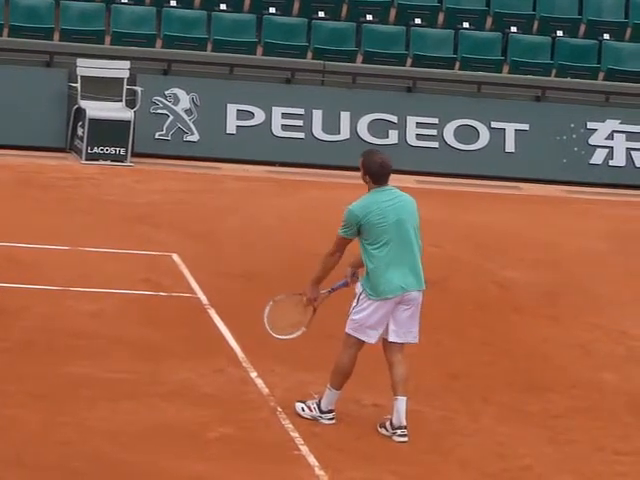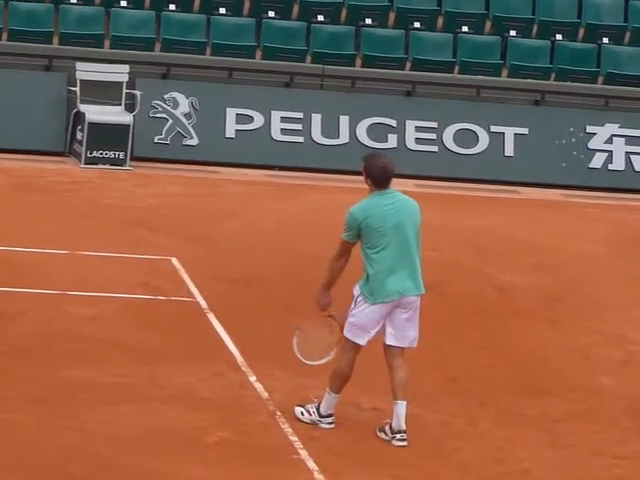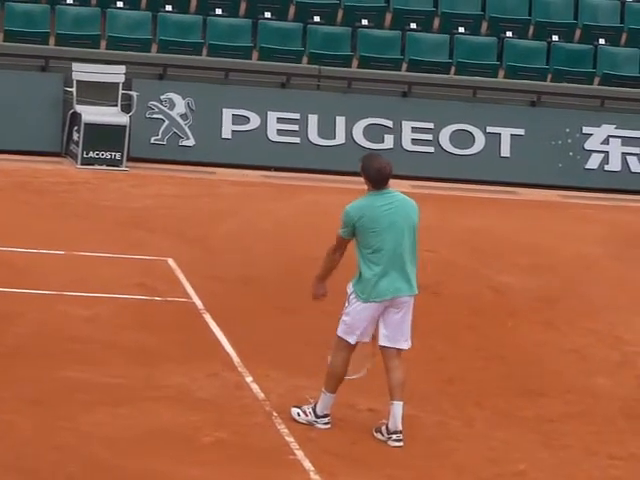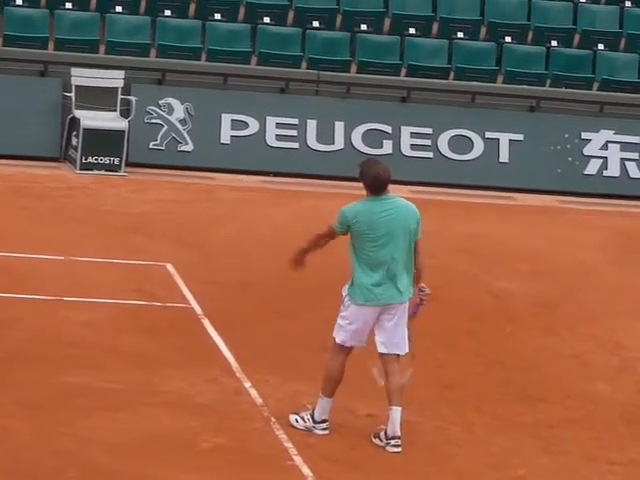
dt=0.3s
person 1, frame 1
left shoulder: (358, 210)
right shoulder: (409, 202)
left elbow: (334, 253)
left wrist: (314, 284)
right wrist: (358, 264)
left hip: (379, 289)
right hip: (412, 286)
left knee: (351, 346)
right knee: (395, 352)
left ankle: (325, 408)
right ankle: (398, 422)
person 1, frame 2
left shoulder: (359, 212)
right shoulder: (412, 205)
left elbow: (341, 257)
left wrist: (325, 290)
left hip: (377, 292)
right hip: (410, 290)
left knee: (348, 349)
right knee: (396, 355)
left ankle: (324, 412)
right ankle: (398, 426)
person 1, frame 3
left shoulder: (356, 210)
right shoulder: (411, 206)
left elbow: (336, 251)
left wrist: (319, 281)
left hip: (369, 291)
right hip: (403, 290)
left knee: (343, 348)
right knee: (393, 356)
left ankle: (321, 412)
right ankle: (394, 427)
person 1, frame 4
left shoulder: (352, 212)
right shoulder: (411, 211)
left elbow: (325, 237)
right elbow: (415, 253)
left wrist: (302, 252)
right wrist: (417, 281)
left hip: (363, 296)
right hip: (398, 296)
left knee: (339, 352)
right knee: (391, 361)
left ankle: (319, 417)
right ankle: (393, 432)
